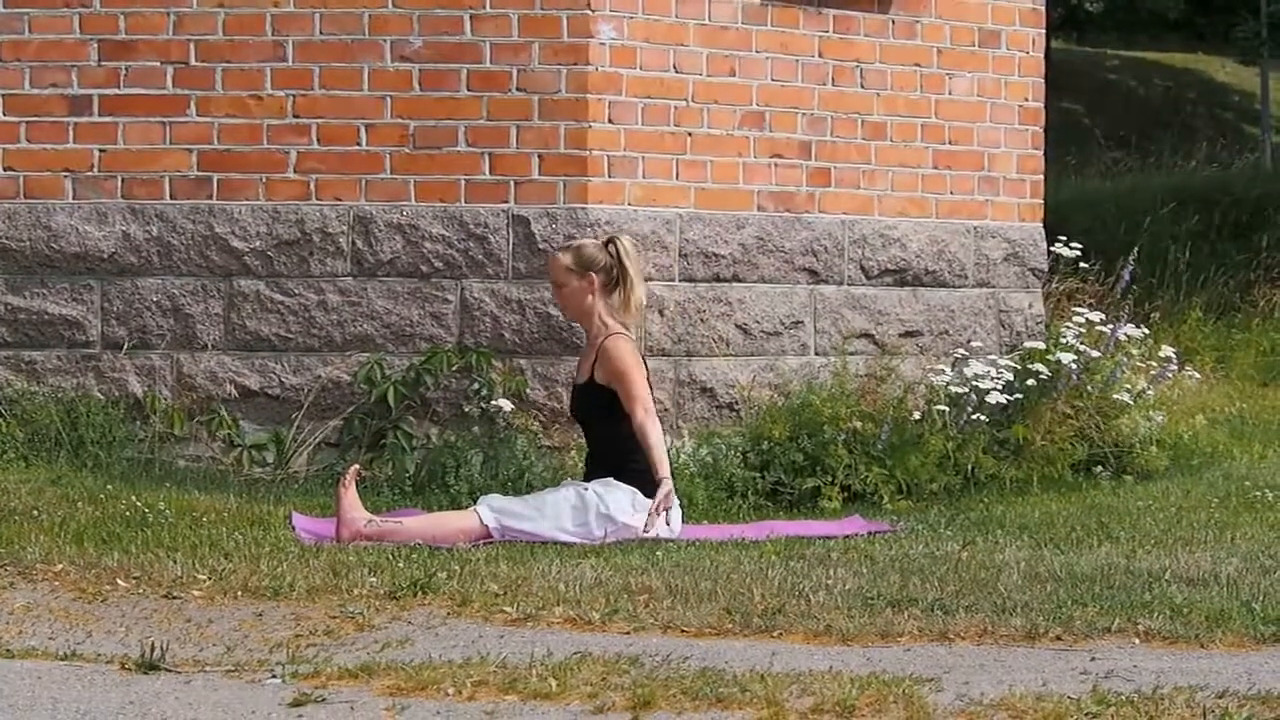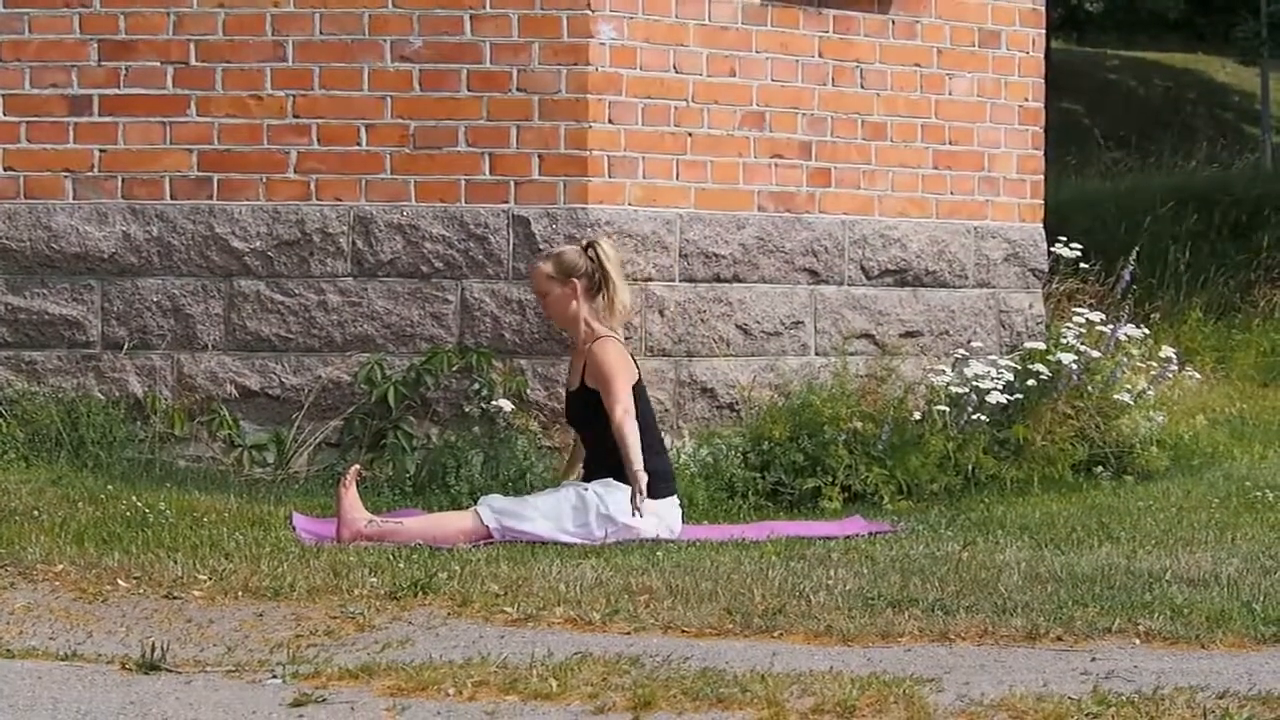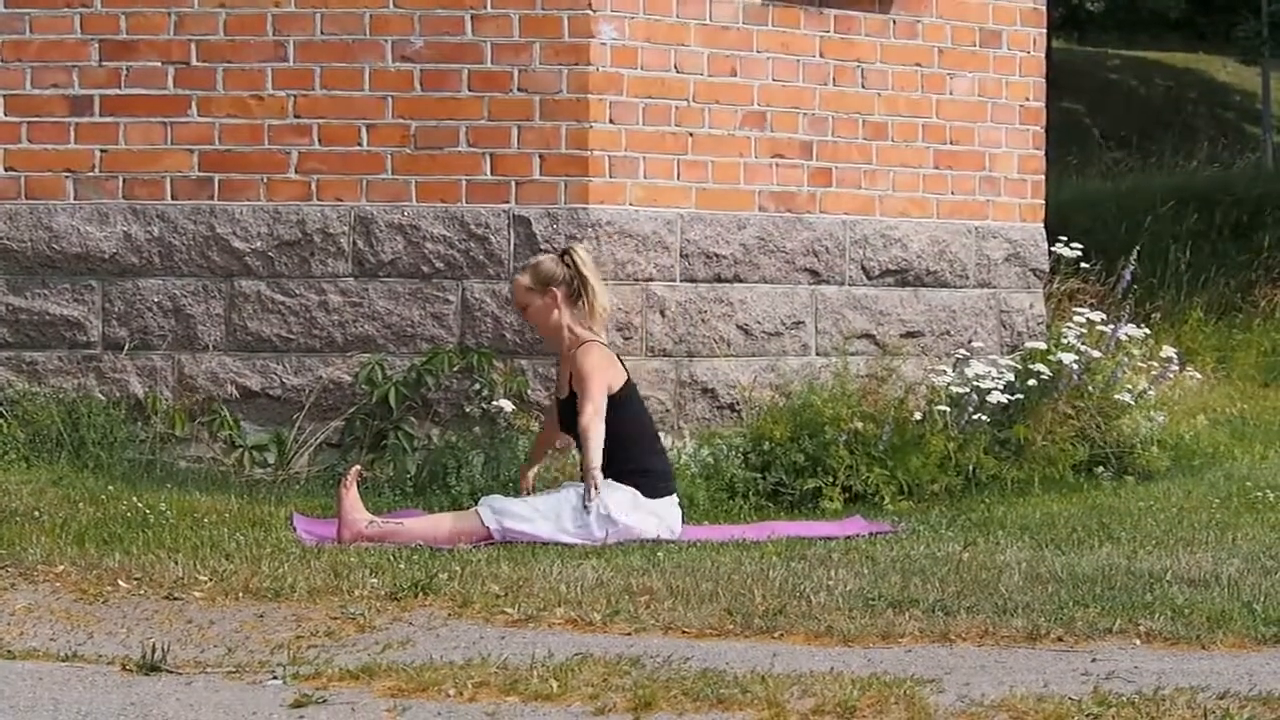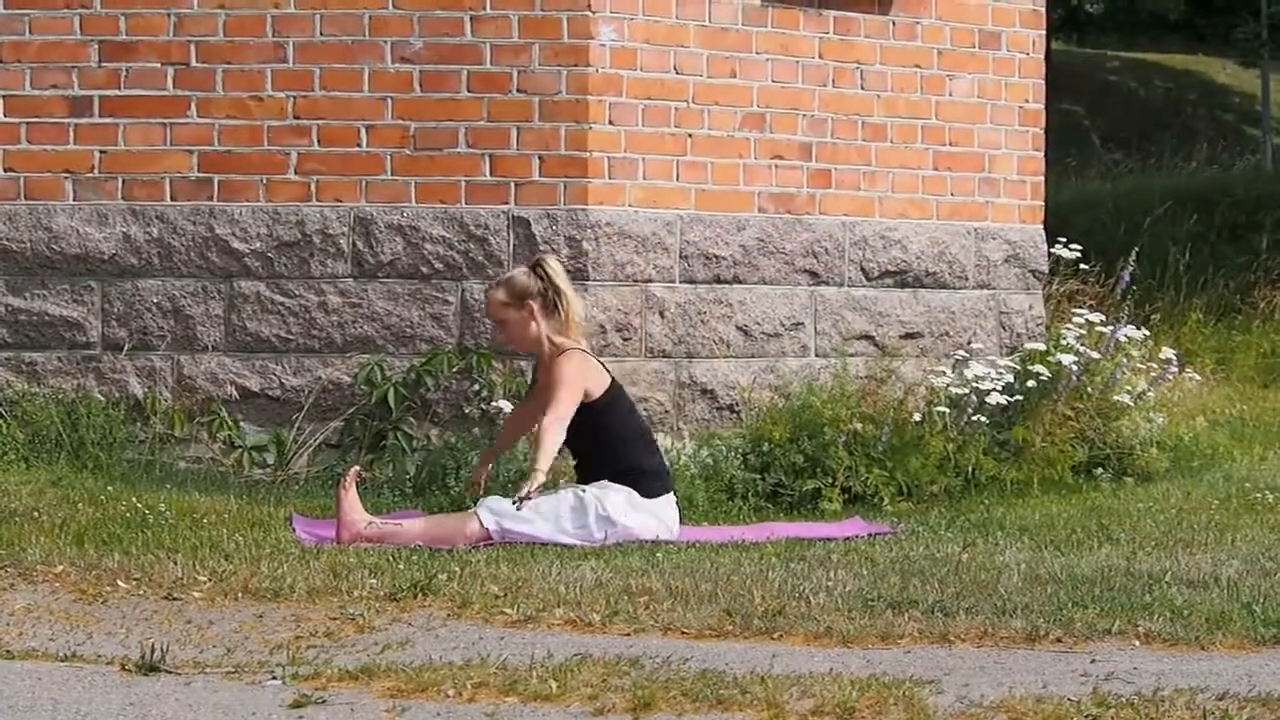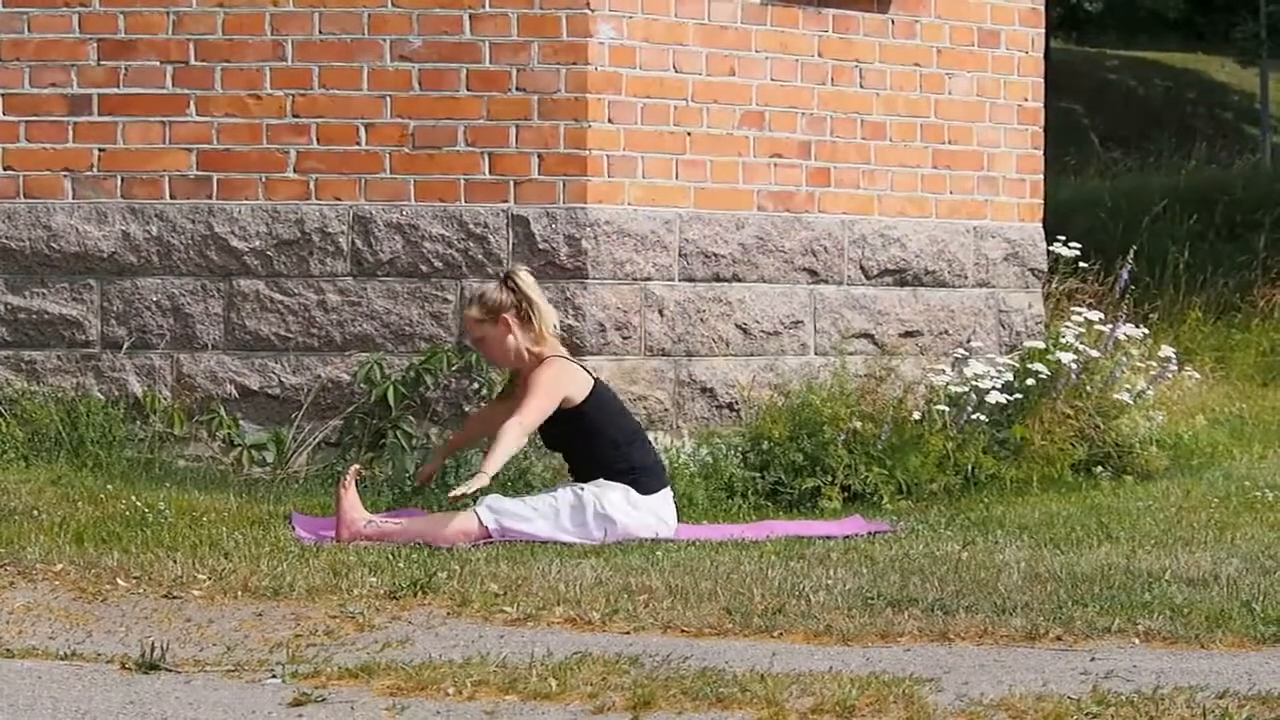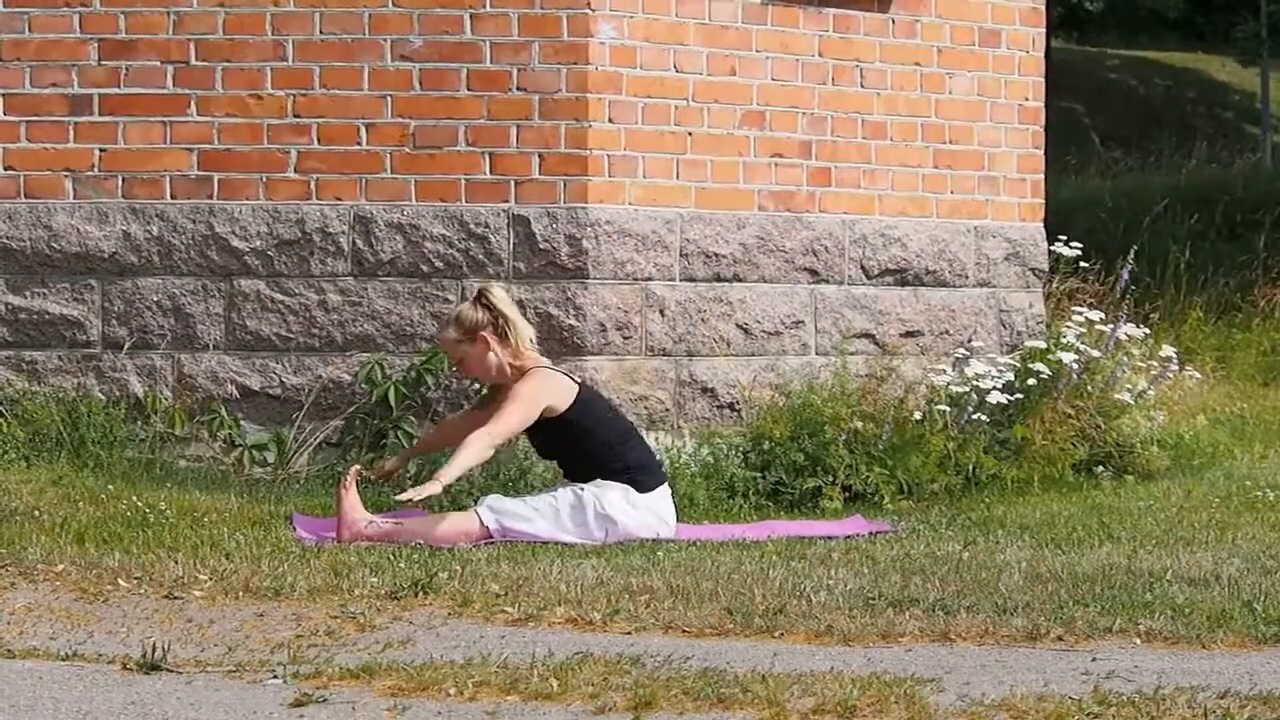
dt=0.1s
person 1, frame 1
left shoulder: (614, 347)
right shoulder: (596, 345)
left elbow: (643, 415)
left wrist: (664, 480)
left hip: (632, 502)
right hip: (610, 495)
left knee: (495, 518)
right knee: (497, 510)
left ankle: (368, 530)
right ankle: (373, 525)
person 1, frame 2
left shoulder: (603, 351)
right shoulder: (584, 350)
left elbow: (623, 415)
left wrist: (637, 470)
right wrist: (570, 471)
left hip: (632, 504)
right hip: (610, 496)
left knee: (494, 518)
right knee: (498, 511)
left ankle: (368, 530)
right ankle: (373, 527)
person 1, frame 3
left shoulder: (588, 356)
right shoulder: (570, 353)
left elbow: (591, 416)
right elbow: (557, 416)
left wrist: (593, 469)
right wrist: (530, 464)
left hip: (639, 508)
right hip: (618, 499)
left knee: (495, 519)
right knee: (496, 514)
left ankle: (367, 531)
right ankle: (372, 526)
person 1, frame 4
left shoulder: (570, 364)
right shoulder: (549, 364)
left elbow: (555, 421)
right elbow: (524, 417)
left wrist: (539, 471)
right wrist: (486, 460)
left hip: (637, 507)
right hip: (617, 501)
left knee: (493, 520)
right knee: (496, 515)
left ankle: (366, 531)
right ankle: (371, 528)
person 1, frame 5
left shoulder: (553, 372)
right shoulder: (530, 370)
left elbow: (519, 428)
right elbow: (488, 416)
left wrist: (486, 473)
right wrist: (441, 453)
left hip: (635, 505)
right hip: (616, 498)
left knee: (492, 518)
right knee: (495, 515)
left ankle: (365, 530)
person 1, frame 6
left shoulder: (537, 383)
right shoulder: (513, 381)
left elbow: (487, 438)
right elbow: (463, 423)
left wrist: (440, 480)
right wrist: (405, 457)
left hip: (634, 505)
right hip: (615, 500)
left knee: (493, 519)
right knee: (497, 512)
left ankle: (366, 530)
